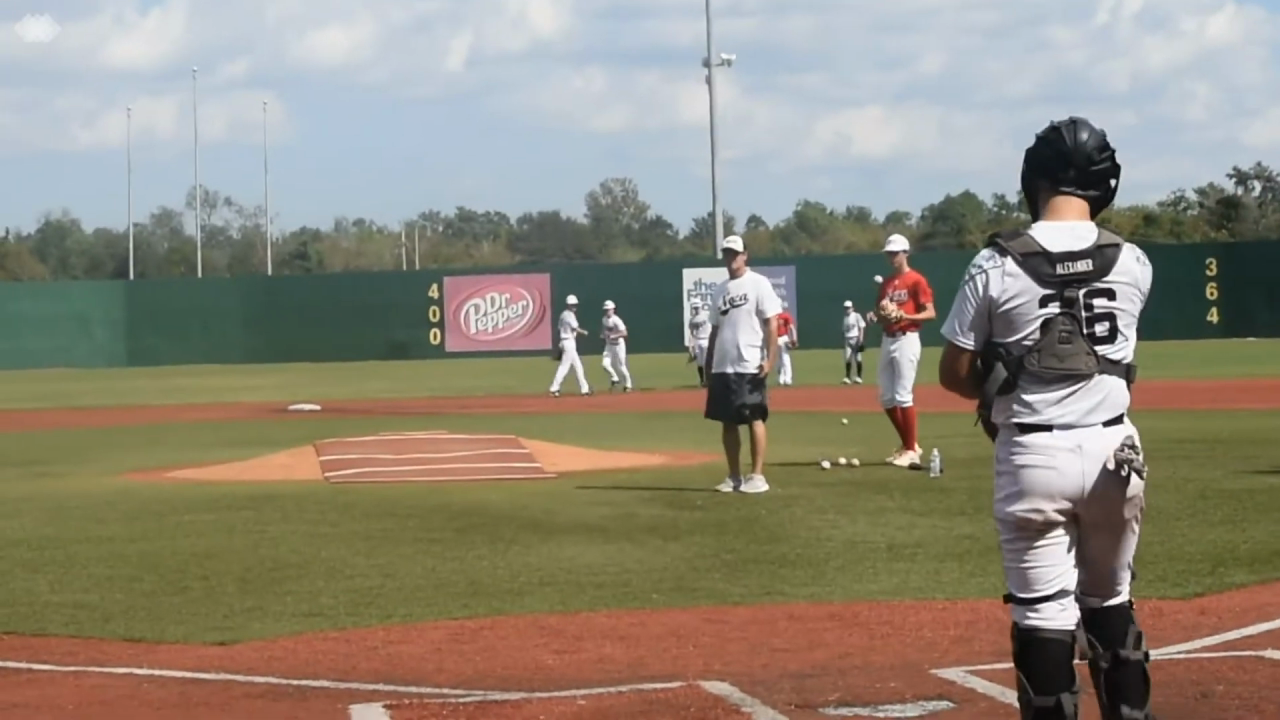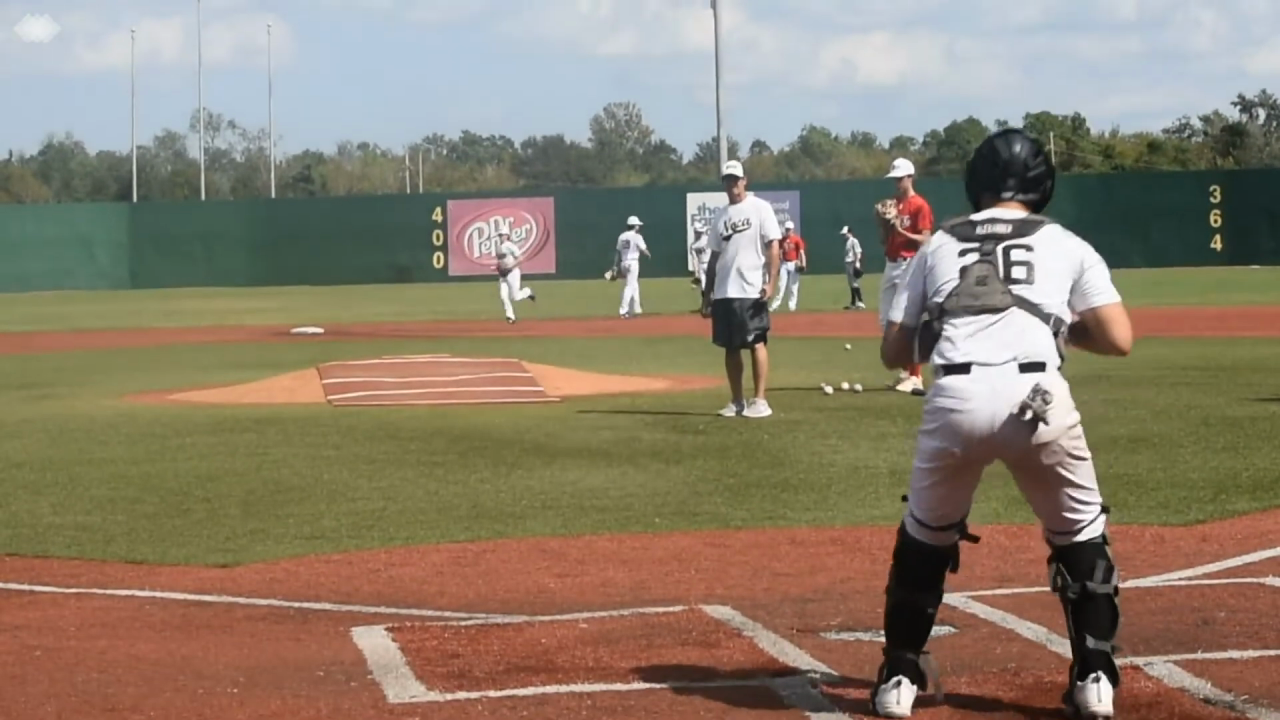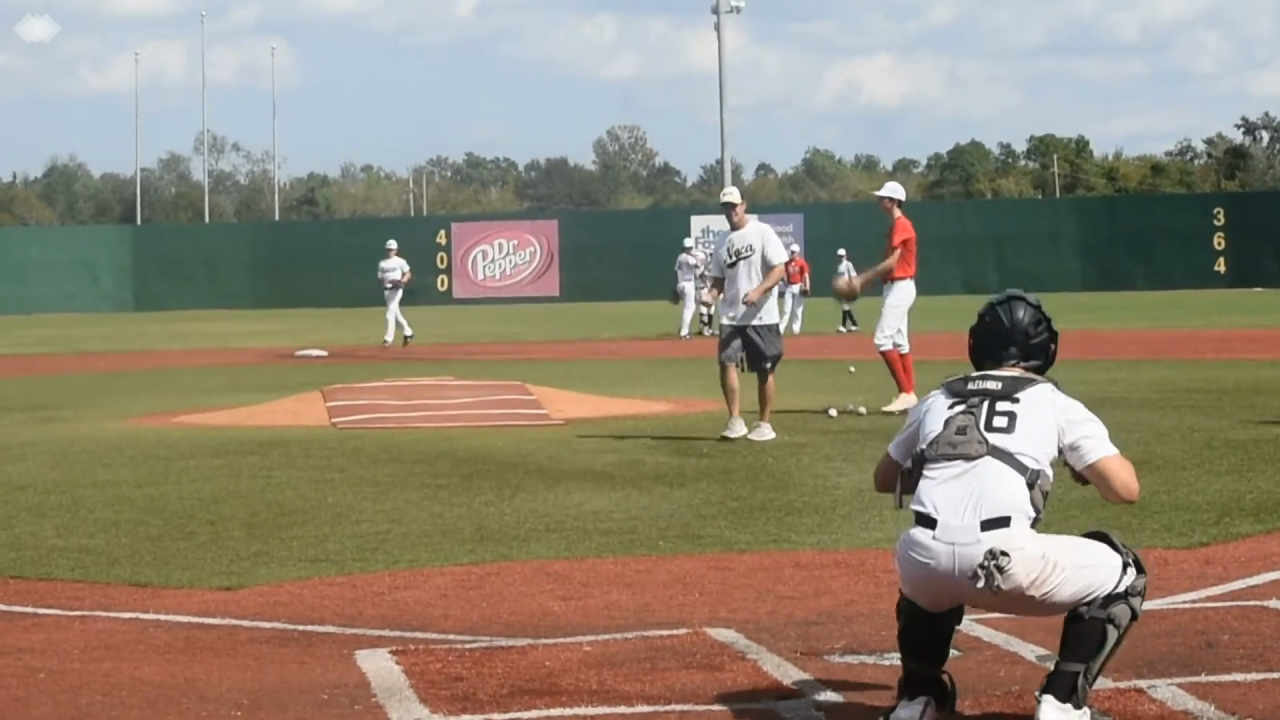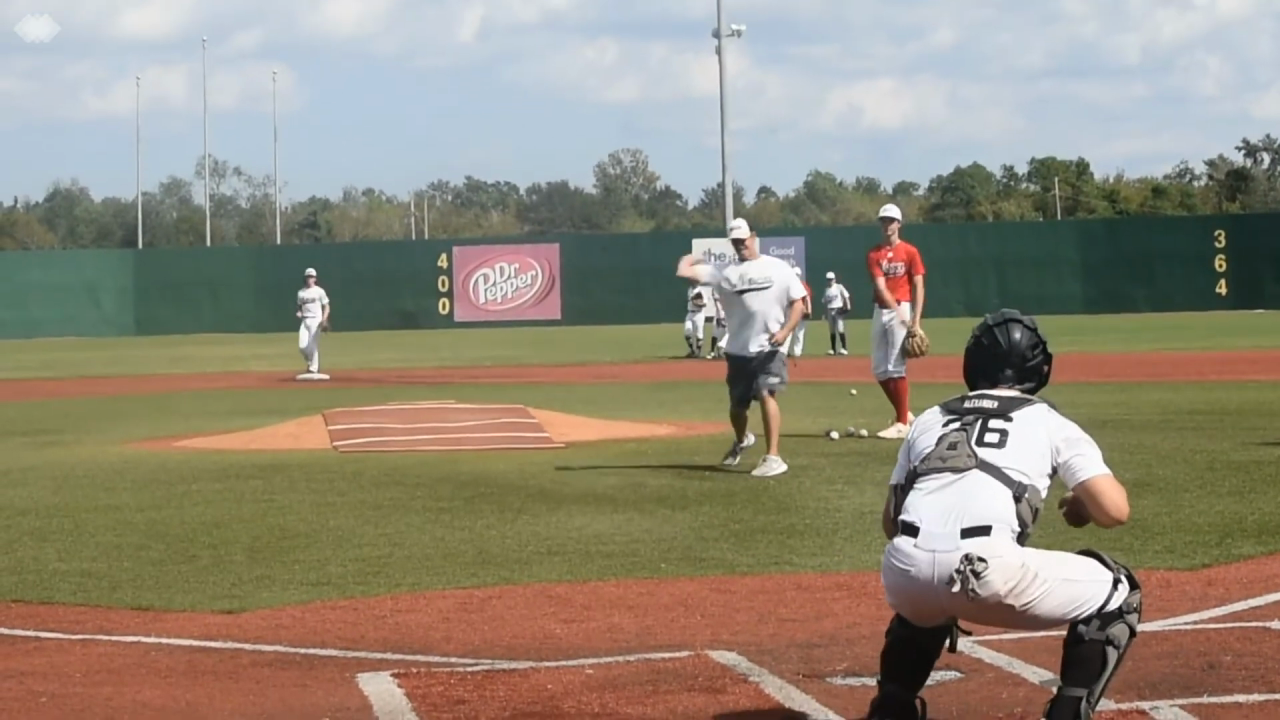
dt=1s
person 1, frame 1
left shoulder: (996, 264)
right shoulder: (1133, 262)
left elbow: (955, 372)
left hip: (1033, 456)
right hip: (1112, 452)
left knee: (1045, 615)
right knee: (1109, 603)
person 1, frame 2
left shoulder: (938, 245)
right shoulder: (1068, 245)
left elbow: (893, 352)
right elbow: (1119, 340)
left hip: (955, 399)
right hip: (1036, 398)
left knee: (925, 535)
right knee: (1080, 532)
person 1, frame 3
left shoulder: (937, 399)
right shoulder: (1056, 403)
left elbow: (884, 480)
right elbow: (1124, 489)
right wrist: (1087, 468)
left hip: (924, 558)
right hip: (1003, 561)
right knee: (1123, 577)
person 1, frame 4
left shoulder: (929, 419)
right shoulder: (1051, 423)
right elbow: (1113, 511)
right wrist: (1081, 503)
left hip: (901, 571)
right hip: (985, 572)
right knee: (1118, 595)
person 2, frame 1
left shoulder: (759, 283)
right shoulder: (720, 290)
left elbow: (772, 324)
left wrist: (770, 359)
right wrist: (708, 366)
left hip: (749, 367)
right hip: (722, 367)
left knee: (754, 419)
right knee: (727, 422)
left ankle: (757, 476)
right ankle: (734, 476)
person 2, frame 2
left shoulder: (760, 207)
right shoulder: (721, 215)
left elbow: (774, 247)
left wrist: (771, 283)
right wrist: (707, 293)
left hip: (752, 291)
right hip: (724, 293)
left knee: (756, 344)
right knee: (730, 347)
left ankle: (760, 400)
right ankle: (737, 401)
person 2, frame 3
left shoulder: (763, 232)
right shoulder: (723, 243)
left elbow: (780, 268)
right elbow: (719, 280)
left wrist: (759, 290)
right wrist: (712, 295)
left hip: (762, 316)
right hip: (731, 317)
left knee: (765, 370)
right knee: (727, 364)
left ankle: (764, 424)
right ankle: (735, 421)
person 2, frame 4
left shoulder: (779, 267)
right shoulder: (727, 271)
left elbow: (799, 303)
right elbow: (684, 272)
left wrist: (786, 331)
left hip: (770, 348)
right hip: (739, 349)
left knee: (766, 395)
right knee: (738, 404)
left ankle: (773, 458)
right ankle: (741, 438)
person 3, frame 1
left shoulder: (916, 280)
right shoulder: (886, 282)
left elbow: (931, 312)
left wrist: (906, 316)
right wrist: (876, 316)
left hip: (906, 341)
right hip: (887, 341)
left knee: (903, 396)
right knee: (886, 397)
left ankle: (911, 451)
right ankle: (907, 444)
person 3, frame 2
left shoulder: (920, 205)
left elbow: (925, 240)
left wrist: (901, 230)
right wrist: (884, 223)
left hip: (910, 266)
right hip: (891, 265)
right knee: (886, 319)
left ankle: (916, 377)
right ankle: (906, 370)
person 3, frame 3
left shoulder: (900, 225)
right shoulder: (902, 225)
left elbow: (893, 261)
left hip: (900, 287)
right hip: (898, 287)
left knee: (882, 339)
right knee: (899, 343)
left ankle: (906, 393)
right ankle: (909, 396)
person 3, frame 4
left shoulder: (910, 252)
right shoulder: (874, 253)
left elbow: (918, 288)
right elbow: (879, 284)
left wrist: (916, 321)
right wrist: (894, 309)
left hip: (901, 312)
right hip: (880, 312)
left knee: (895, 367)
right knee: (879, 369)
left ankle: (901, 423)
right ankle: (902, 414)
